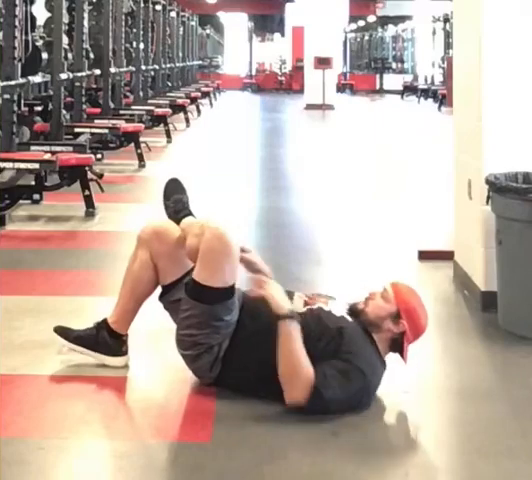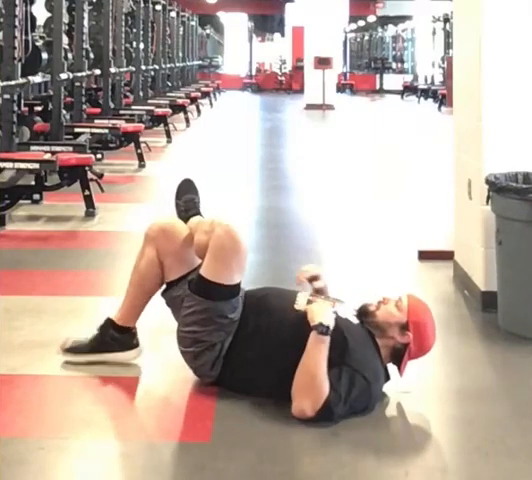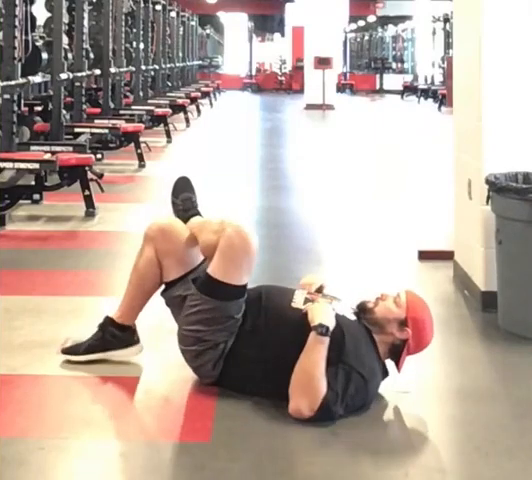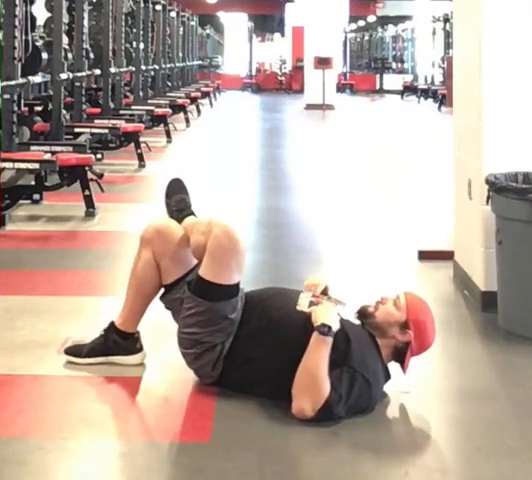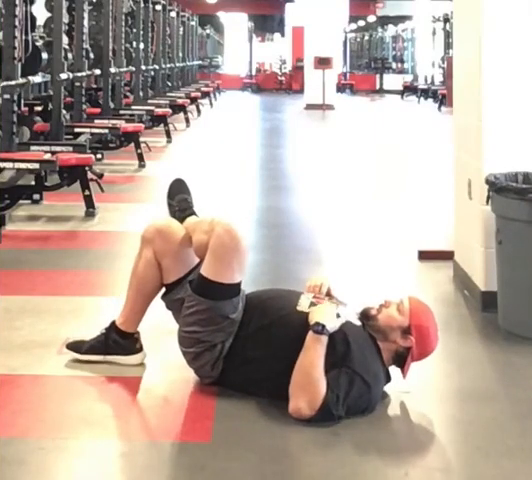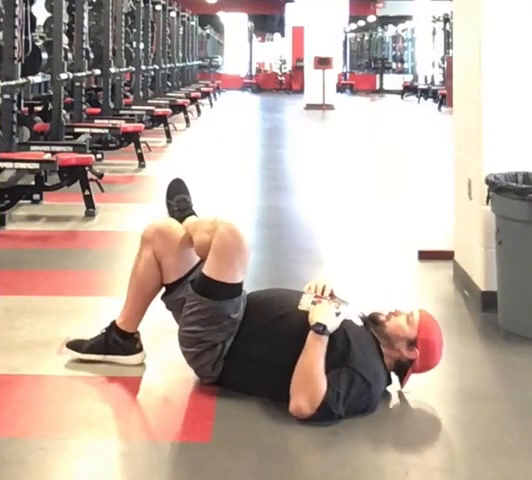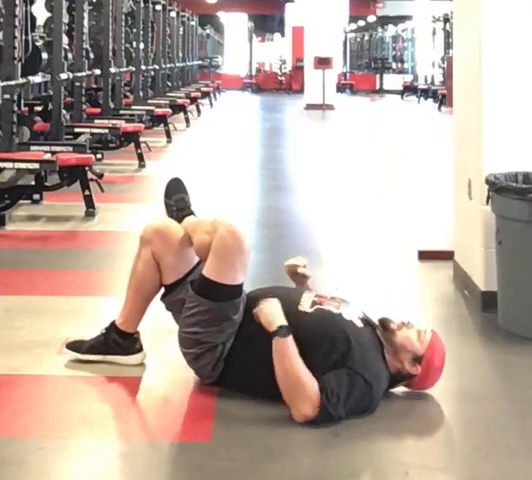
dt=0.3s
person 1, frame 1
left shoulder: (361, 371)
right shoulder: (352, 331)
left elbow: (297, 393)
left wrist: (284, 313)
right wrist: (266, 277)
left hip: (214, 351)
right hip: (236, 320)
left knee: (215, 239)
right knee: (154, 237)
left ankle: (187, 223)
right ankle: (111, 337)
person 1, frame 2
left shoulder: (365, 374)
right shoulder: (358, 333)
left elbow: (306, 407)
left wrist: (322, 328)
right wrist: (318, 294)
left hip: (215, 348)
right hip: (236, 319)
left knee: (224, 235)
right knee: (162, 233)
left ankle: (193, 222)
right ankle: (119, 334)
person 1, frame 3
left shoulder: (362, 372)
right shoulder: (356, 330)
left elbow: (303, 406)
left wrist: (321, 329)
right wrist: (316, 297)
left hip: (213, 349)
right hip: (231, 319)
left knee: (236, 237)
right knee: (161, 233)
left ankle: (194, 222)
right ankle: (118, 331)
person 1, frame 4
left shoulder: (365, 374)
right shoulder: (356, 330)
left elbow: (305, 406)
left wrist: (324, 329)
right wrist: (318, 296)
left hip: (215, 350)
right hip: (235, 318)
left knee: (222, 235)
right knee: (156, 235)
left ankle: (187, 221)
right ankle: (121, 339)
person 1, frame 5
left shoulder: (364, 377)
right shoulder: (360, 333)
left elbow: (302, 405)
left wrist: (321, 329)
right wrist: (320, 296)
left hip: (215, 350)
right hip: (237, 319)
left knee: (224, 235)
right knee: (157, 235)
left ankle: (189, 221)
right ankle: (122, 338)
person 1, frame 6
left shoulder: (367, 378)
right shoulder: (364, 330)
left elbow: (303, 404)
left wrist: (320, 326)
right wrist: (320, 296)
left hip: (217, 348)
right hip: (236, 318)
left knee: (228, 234)
right knee: (158, 234)
left ankle: (188, 220)
right ankle: (122, 338)
person 1, frame 7
left shoulder: (367, 376)
right shoulder: (364, 327)
left elbow: (304, 408)
left wrist: (279, 328)
right wrist: (304, 286)
left hip: (215, 350)
right hip: (236, 319)
left knee: (228, 237)
right knee: (156, 234)
left ankle: (187, 220)
right ankle: (122, 338)
